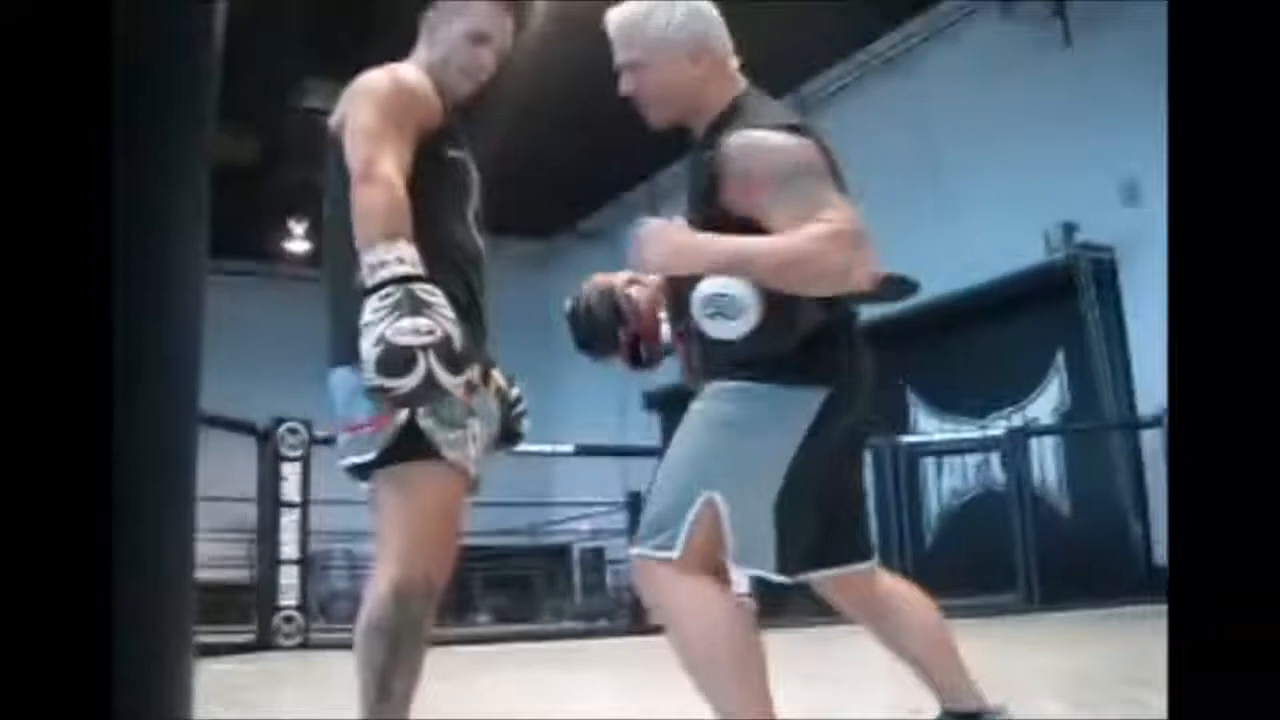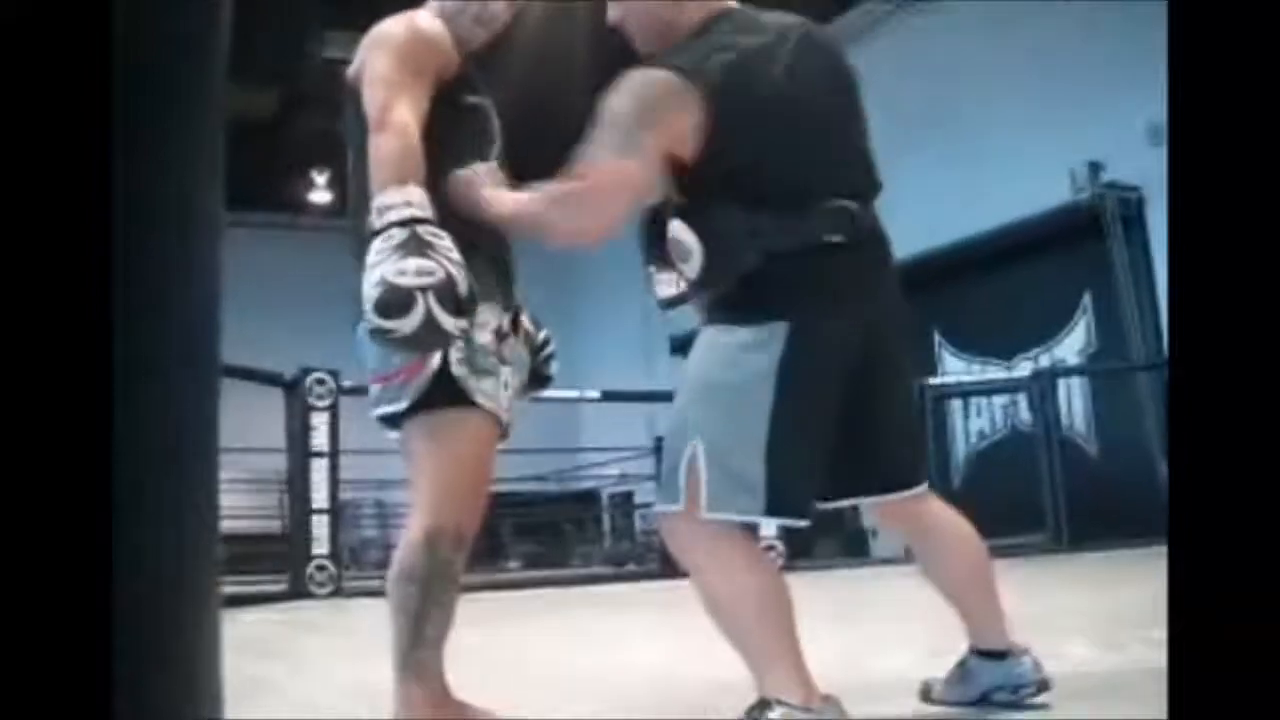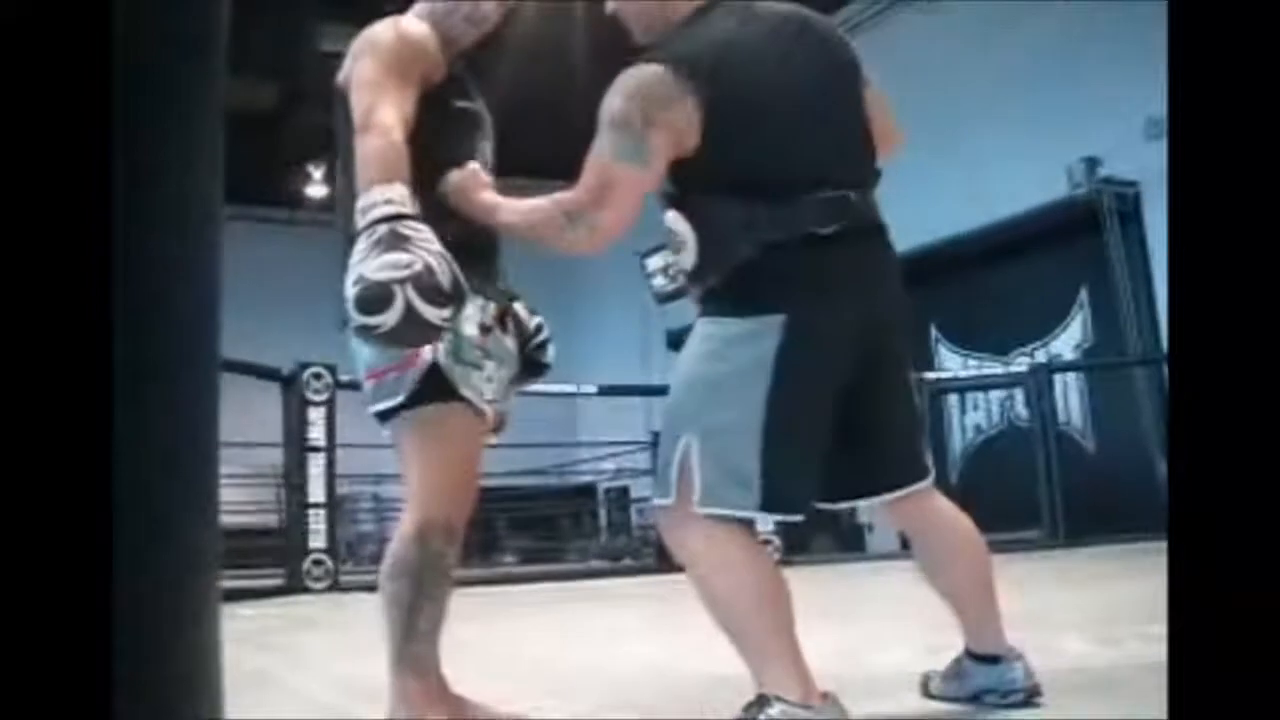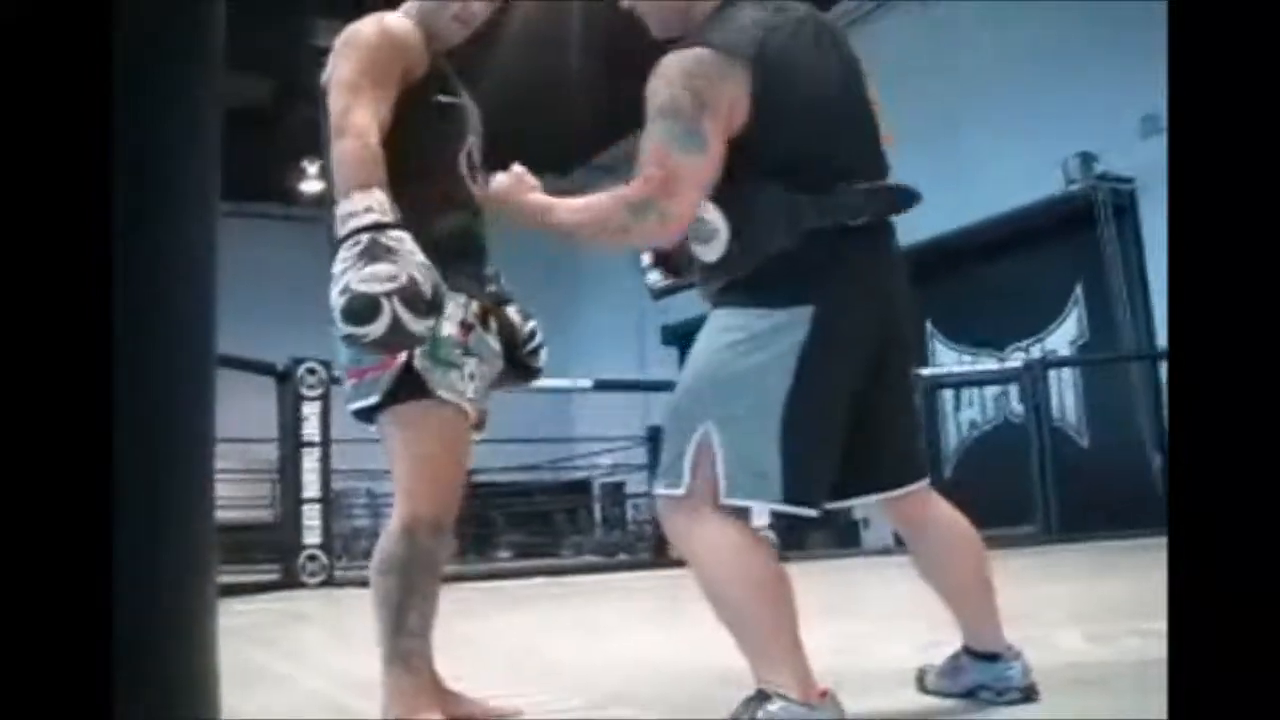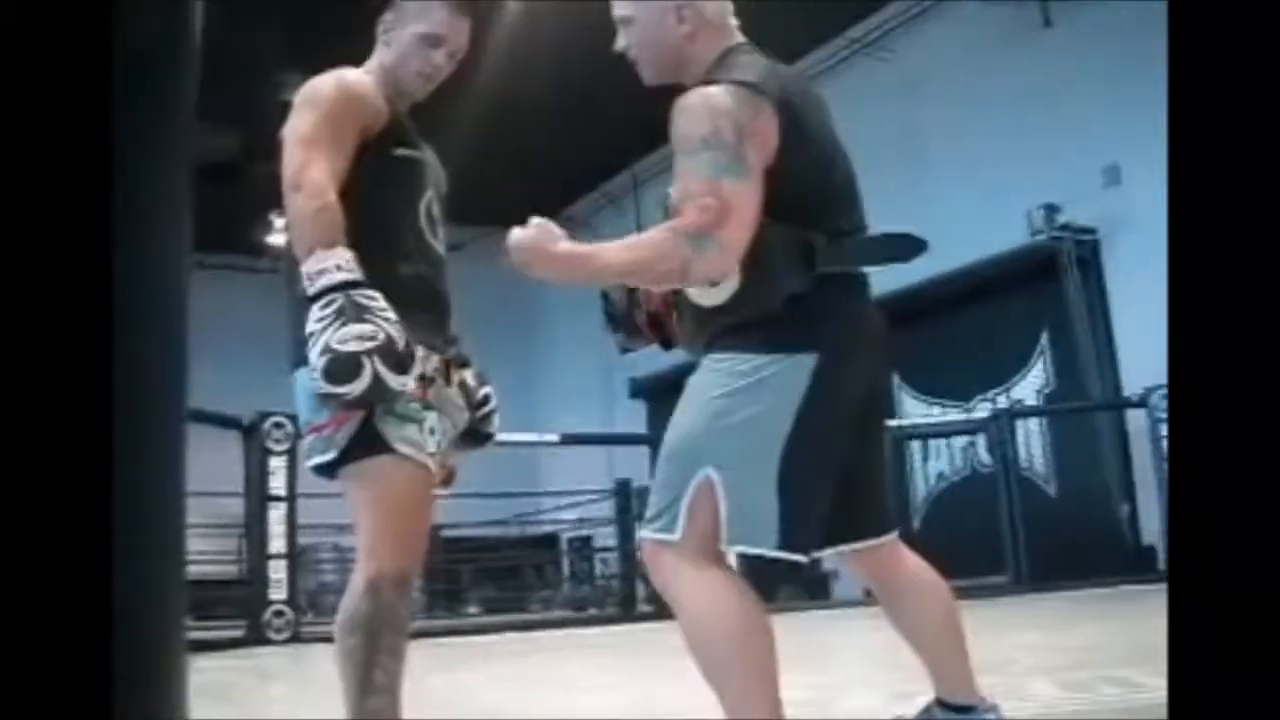
dt=0.2s
person 1, frame 1
left shoulder: (757, 147)
right shoulder: (722, 144)
left elbow: (847, 258)
left wrist: (700, 250)
right wrist: (660, 280)
left hip: (778, 384)
right hip: (798, 383)
left knee: (667, 562)
right knee: (847, 574)
person 1, frame 2
left shoulder: (659, 88)
left elbow: (581, 213)
left wrist: (491, 201)
left hip: (773, 311)
right hip: (863, 289)
left knee: (697, 525)
right knee: (903, 494)
right ankle: (1000, 660)
person 1, frame 3
left shoulder: (656, 86)
left elbow: (588, 223)
right elbow: (881, 141)
left wrist: (485, 204)
left hip: (768, 305)
right hip: (867, 282)
left knee: (692, 515)
right knee: (906, 490)
right ankle: (994, 661)
person 1, frame 4
left shoulder: (695, 68)
left elbow: (654, 215)
left wrist: (533, 204)
left hip: (783, 298)
right hip: (871, 280)
left knee: (693, 502)
right knee: (904, 488)
right ankle: (991, 659)
person 1, frame 5
left shoulder: (714, 105)
right shoulder: (776, 87)
left elbow: (709, 242)
left wrist: (566, 259)
right wrist: (677, 284)
left hip: (777, 348)
right hip: (838, 336)
left knee: (679, 546)
right knee: (870, 542)
person 2, frame 1
left shoulder: (444, 130)
right shoulder: (393, 88)
right elbow: (375, 182)
left wrist: (482, 371)
right wrist: (396, 291)
left hip: (443, 355)
right hip: (402, 345)
left knee: (423, 566)
right knee: (414, 565)
person 2, frame 2
left shoulder: (462, 76)
right elbow: (391, 127)
left wrist: (508, 312)
right wrist: (404, 229)
left hip: (470, 300)
right hip: (426, 298)
left knee: (454, 510)
right knee: (448, 507)
person 2, frame 3
left shoulder: (453, 80)
right elbow: (377, 131)
left wrist: (499, 302)
right wrist: (387, 227)
left hip: (458, 297)
right hip: (415, 287)
left knee: (445, 504)
right knee: (439, 502)
person 2, frame 4
left shoulder: (444, 83)
right elbow: (354, 132)
left wrist: (491, 300)
right wrist: (369, 235)
left hip: (447, 294)
right hip: (403, 285)
left knee: (436, 501)
right knee: (426, 499)
person 2, frame 5
left shoulder: (409, 143)
right shoulder: (343, 93)
right elbow: (307, 188)
left wrist: (452, 364)
right wrist: (336, 298)
left hip: (410, 355)
right hip: (361, 346)
left knee: (398, 561)
right knee: (388, 561)
